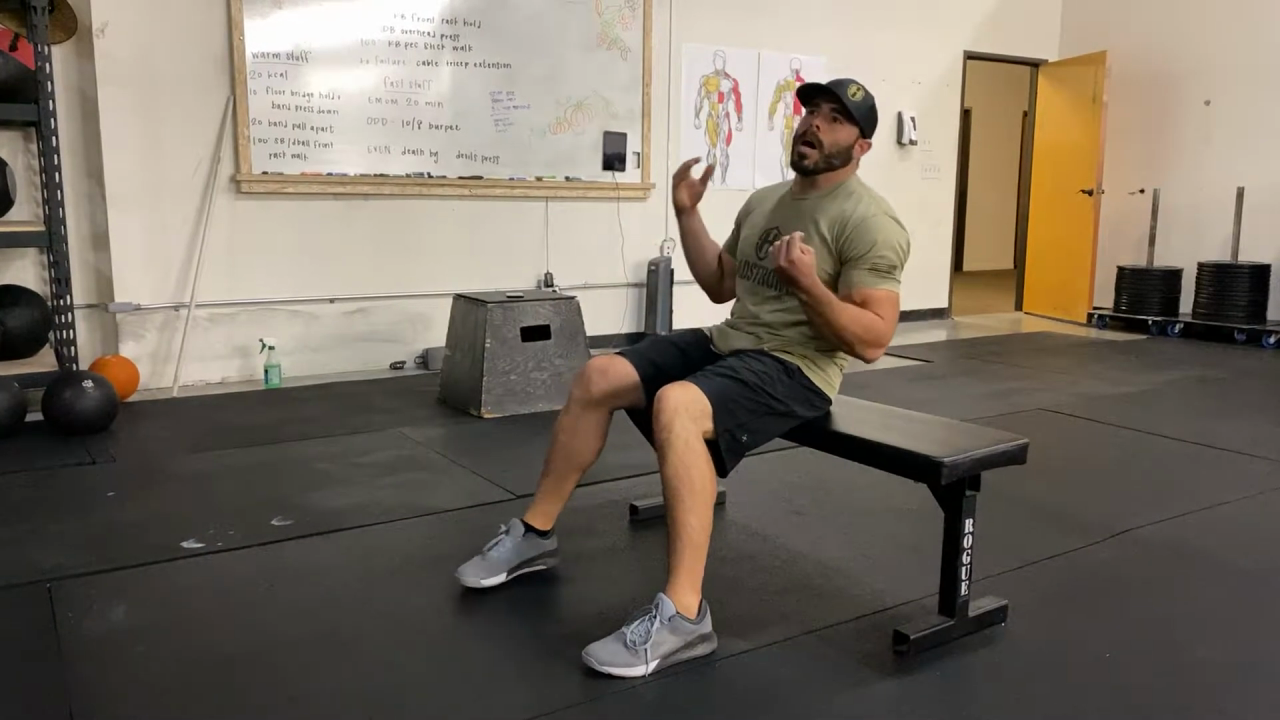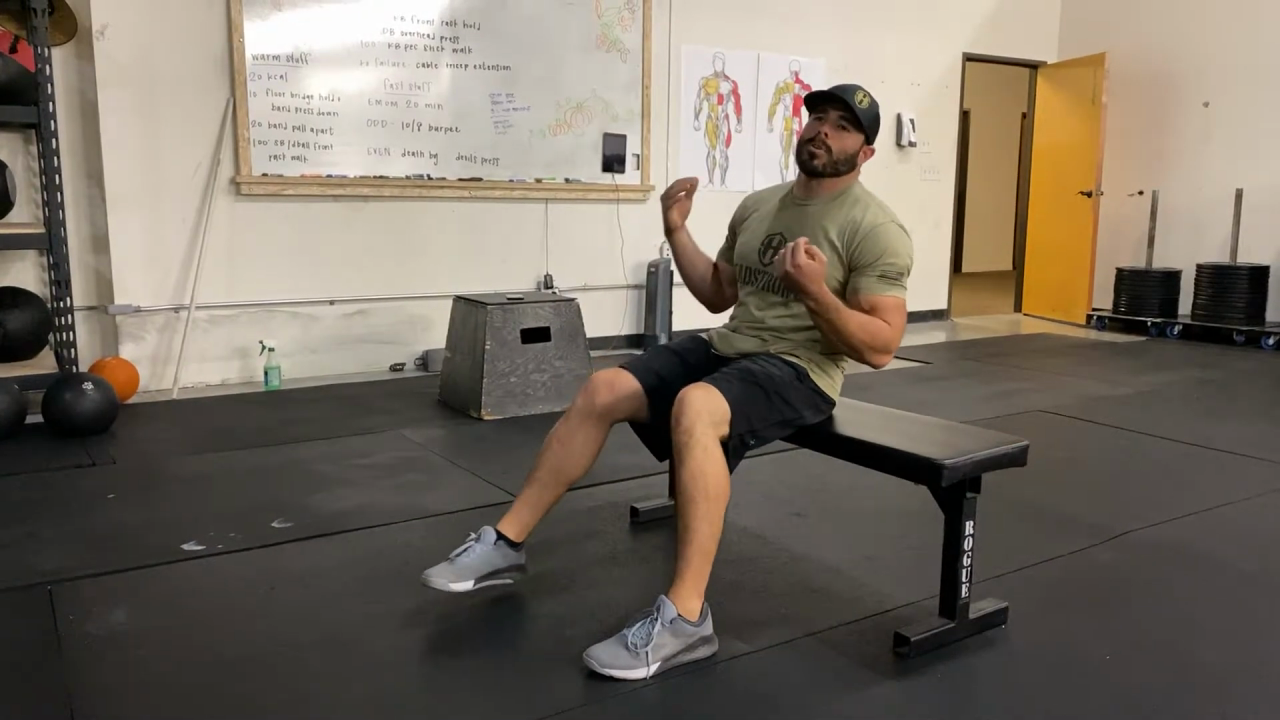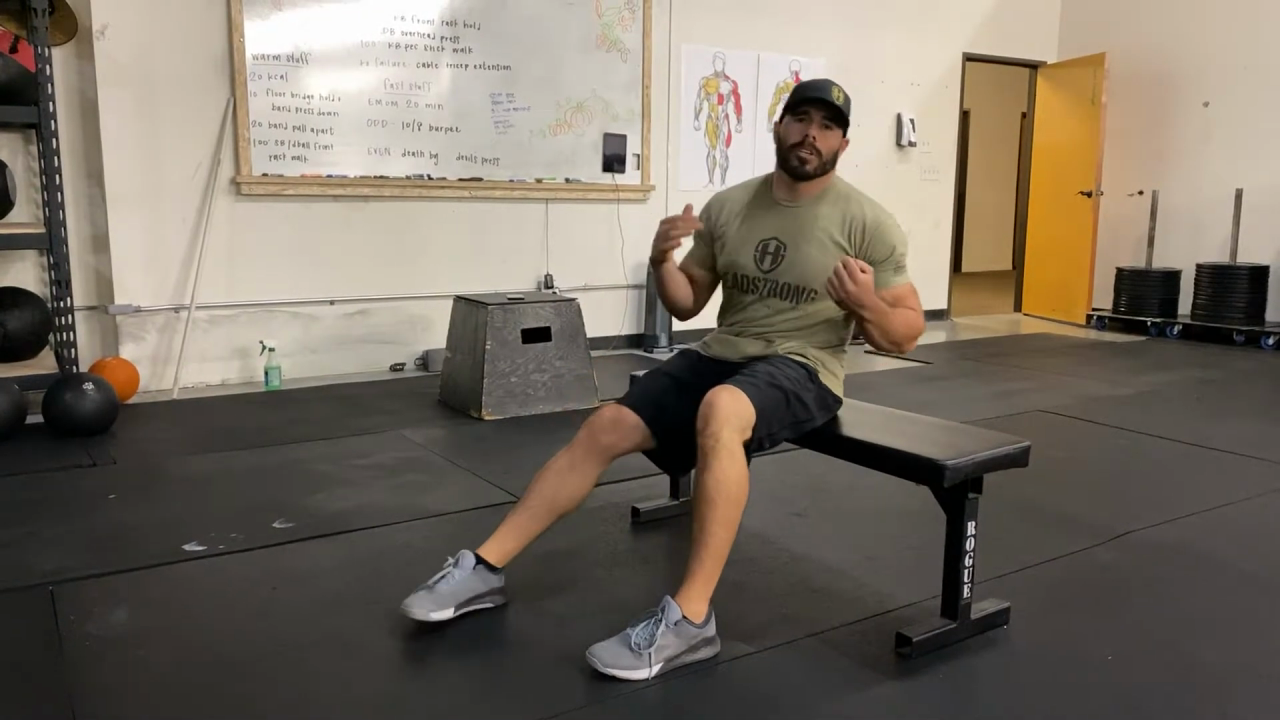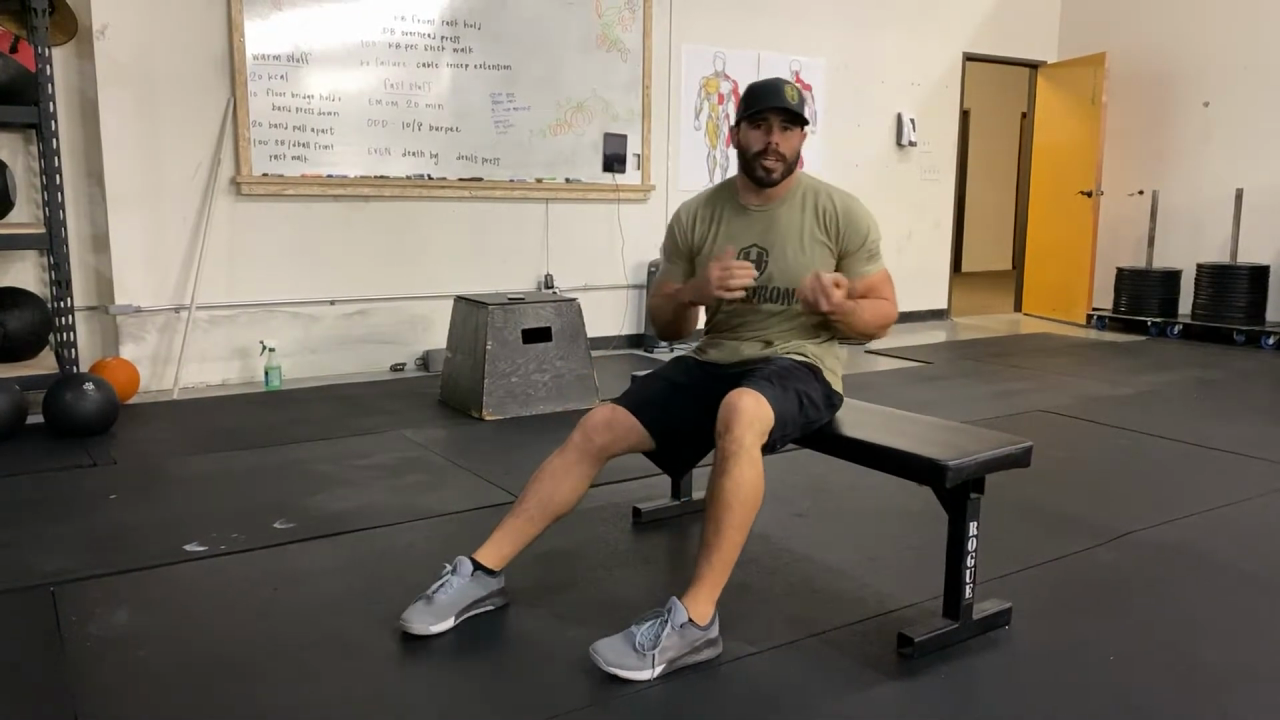
dt=0.3s
person 1, frame 1
left shoulder: (867, 221)
right shoulder: (764, 201)
left elbow: (871, 342)
right elbow: (720, 286)
left wrist: (807, 282)
right wrist: (686, 216)
left hip: (795, 368)
right hip: (728, 341)
left knee: (676, 405)
right knee: (598, 376)
left ankle: (684, 614)
right ankle: (533, 534)
person 1, frame 2
left shoulder: (874, 228)
right shoulder: (758, 204)
left elbow: (879, 348)
right elbow: (718, 295)
left wrist: (814, 290)
right wrist: (677, 232)
left hip: (799, 371)
right hip: (729, 346)
left knee: (693, 408)
right knee: (601, 392)
left ankle: (685, 616)
right ankle: (506, 543)
person 1, frame 3
left shoulder: (867, 223)
right shoulder: (729, 206)
left elbow: (905, 331)
right elbow: (684, 307)
left wrist: (866, 305)
right wrist: (661, 262)
left hip: (801, 368)
right hip: (720, 355)
left knee: (720, 411)
right knee: (604, 429)
left ankle: (689, 618)
right ankle: (484, 568)
person 1, frame 4
left shoulder: (839, 213)
right shoulder: (696, 215)
left elbow: (881, 313)
right elbow: (666, 326)
left wrist: (840, 309)
right wrist: (695, 292)
left hip: (798, 367)
right hip: (714, 360)
left knee: (738, 416)
right knee: (598, 428)
left ankle: (693, 619)
right ankle: (482, 572)
